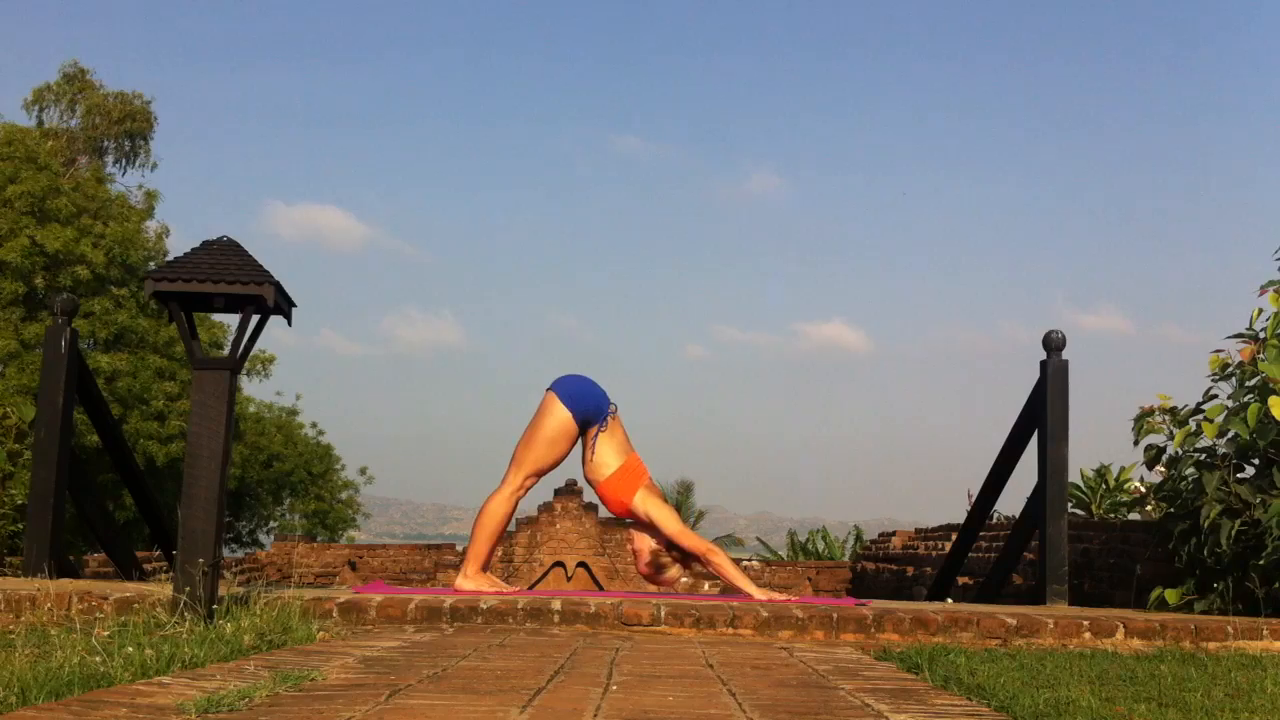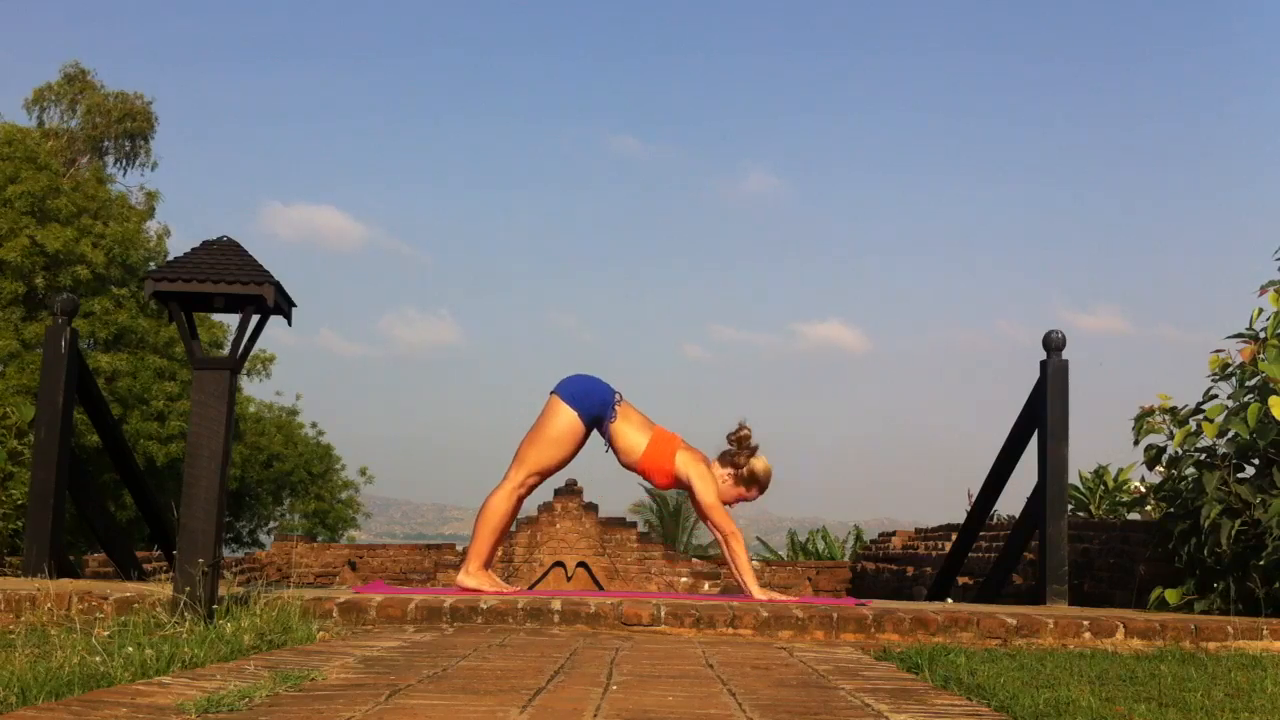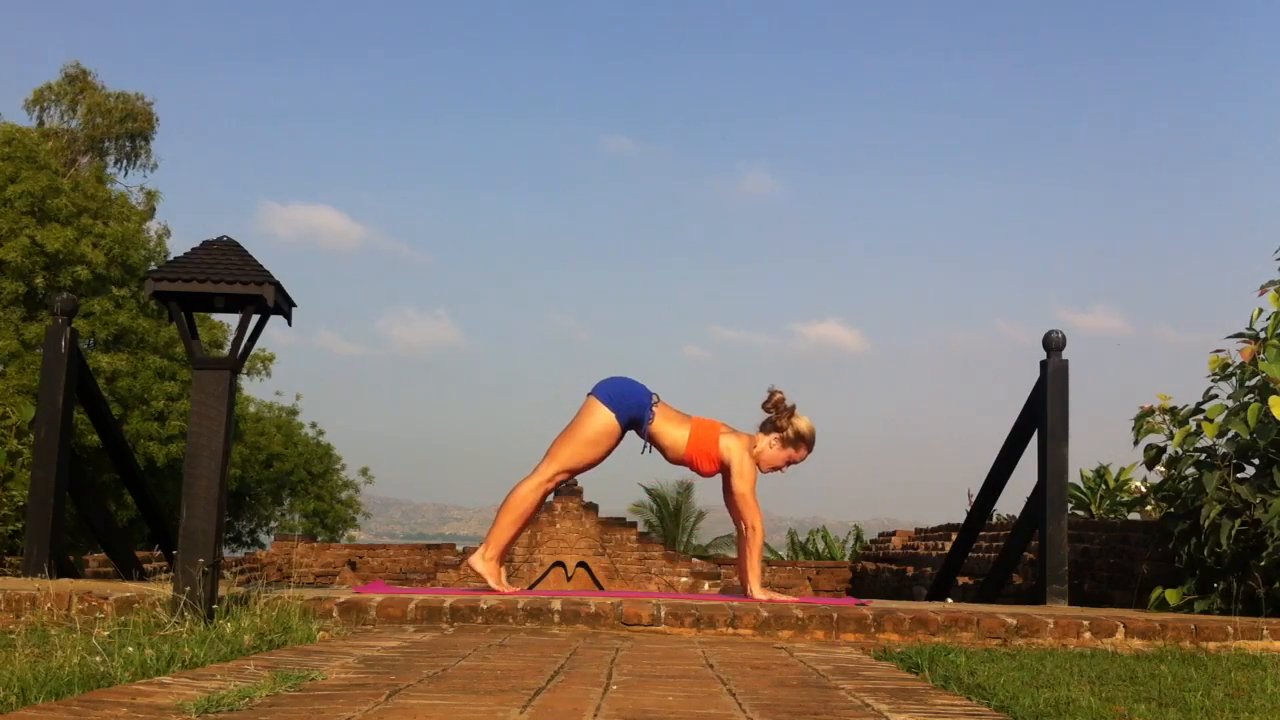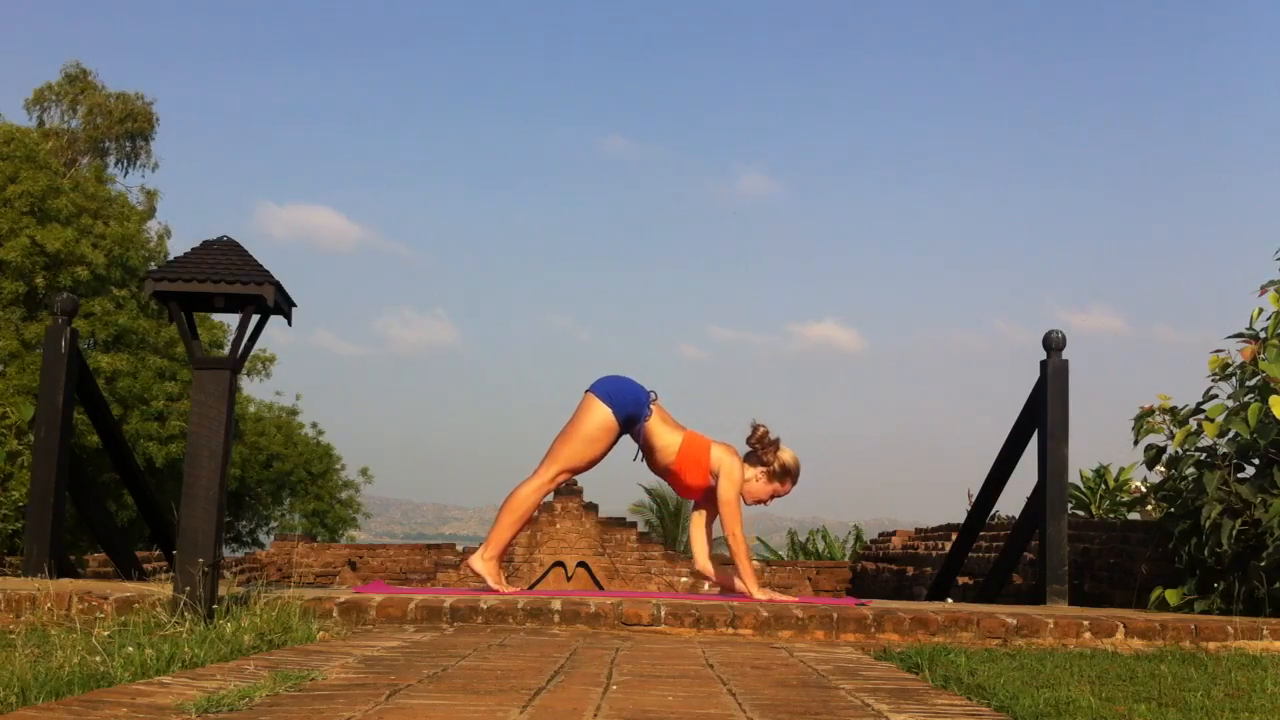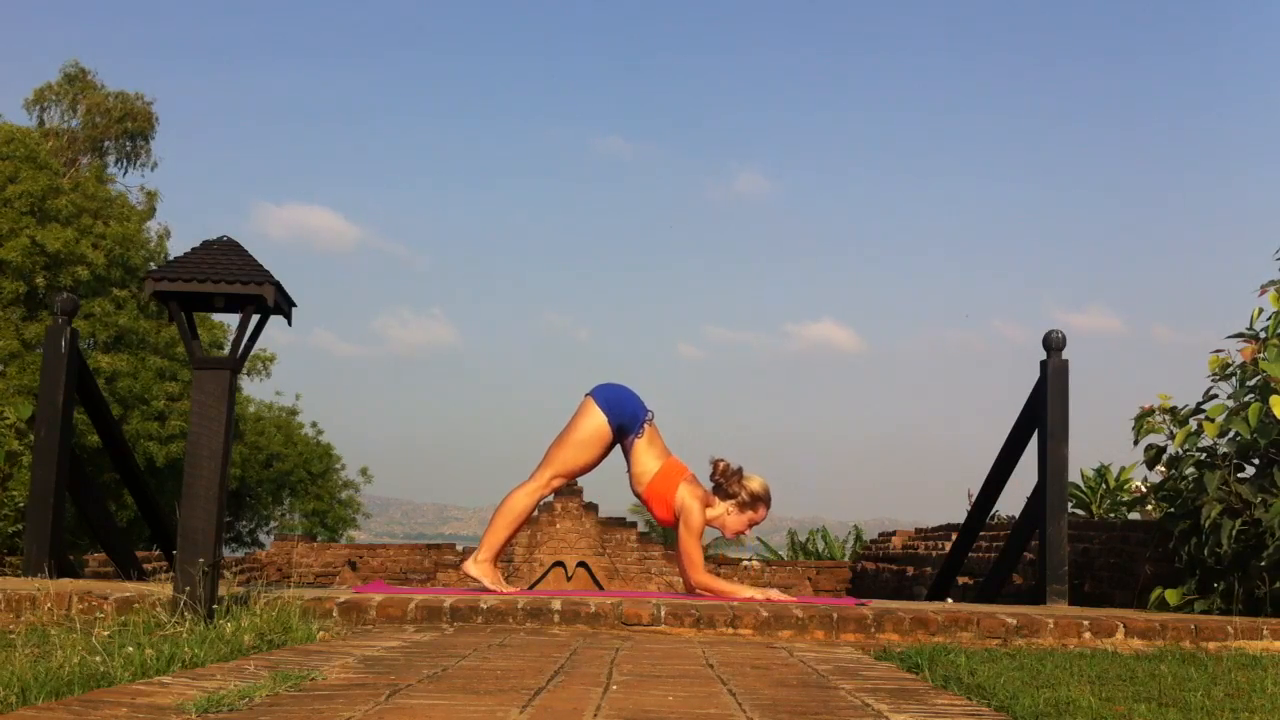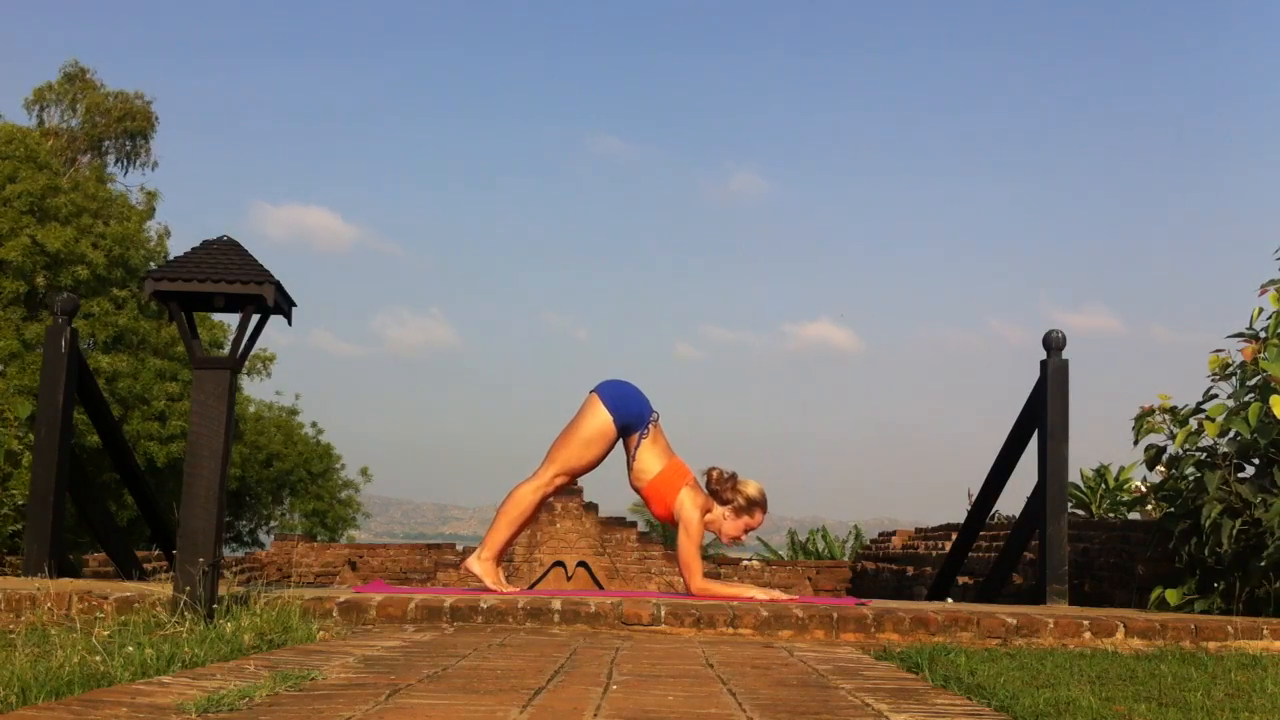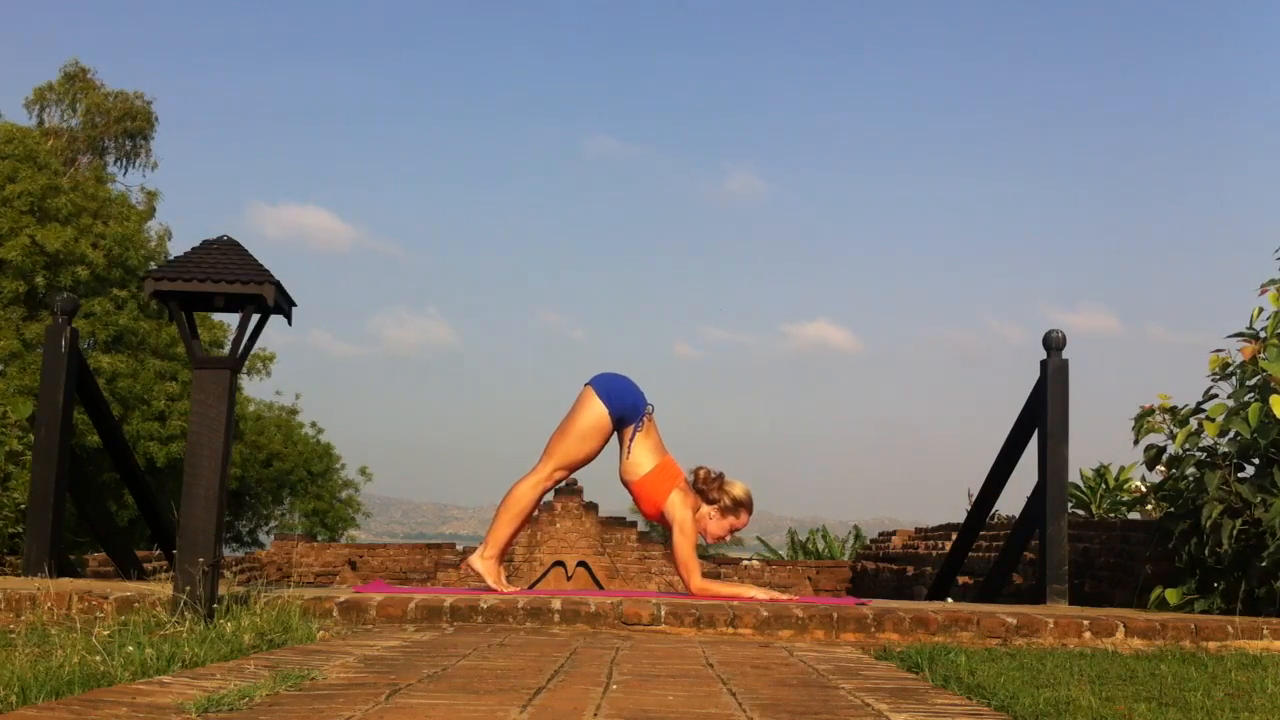
dt=0.7s
person 1, frame 1
left shoulder: (652, 510)
right shoulder: (649, 508)
left elbow: (705, 552)
left wrist: (753, 590)
left hip: (581, 402)
right hip: (578, 399)
left knee: (519, 485)
right knee: (516, 484)
left ankle: (479, 570)
right ankle: (470, 572)
person 1, frame 2
left shoulder: (697, 475)
right shoulder: (695, 470)
left elbow: (722, 534)
right elbow: (730, 532)
left wrist: (750, 588)
right wrist: (756, 590)
left hip: (592, 405)
right hip: (585, 398)
left knee: (525, 483)
right knee: (518, 480)
left ankle: (482, 567)
right ankle: (472, 569)
person 1, frame 3
left shoulder: (735, 456)
right shoulder: (739, 451)
left elbow: (744, 526)
right elbow: (753, 526)
left wrist: (749, 586)
right wrist: (756, 588)
left hip: (629, 406)
right hip: (624, 400)
left knee: (551, 479)
right knee: (547, 476)
left ankle: (495, 559)
right ankle: (487, 555)
person 1, frame 4
left shoulder: (711, 489)
right shoulder: (729, 466)
left elbow: (702, 561)
right elbow: (734, 535)
left wrist: (749, 588)
right wrist: (756, 589)
left hip: (624, 407)
right hip: (619, 399)
left knee: (552, 479)
right knee: (548, 476)
left ankle: (493, 558)
right ankle: (487, 556)
person 1, frame 5
left shoulder: (695, 508)
right shoulder: (693, 505)
left elbow: (693, 582)
right elbow: (698, 578)
left wrist: (749, 593)
right wrist: (750, 592)
left hip: (620, 415)
right hip: (615, 407)
left knee: (547, 483)
right knee: (544, 481)
left ankle: (488, 562)
right ankle: (482, 559)
person 1, frame 6
left shoulder: (696, 508)
right shoulder: (692, 509)
left elbow: (695, 581)
right elbow: (696, 585)
left wrist: (750, 590)
right wrist: (752, 591)
left hip: (625, 408)
right hip: (620, 404)
left knee: (554, 482)
right knee: (548, 478)
left ankle: (493, 559)
right ankle: (484, 557)
person 1, frame 7
left shoulder: (685, 506)
right shoulder: (683, 510)
left elbow: (693, 580)
right elbow: (696, 585)
right wrist: (751, 591)
left hip: (620, 401)
right hip: (614, 397)
left knee: (551, 477)
right knee: (546, 474)
left ankle: (493, 558)
right ankle: (487, 555)
